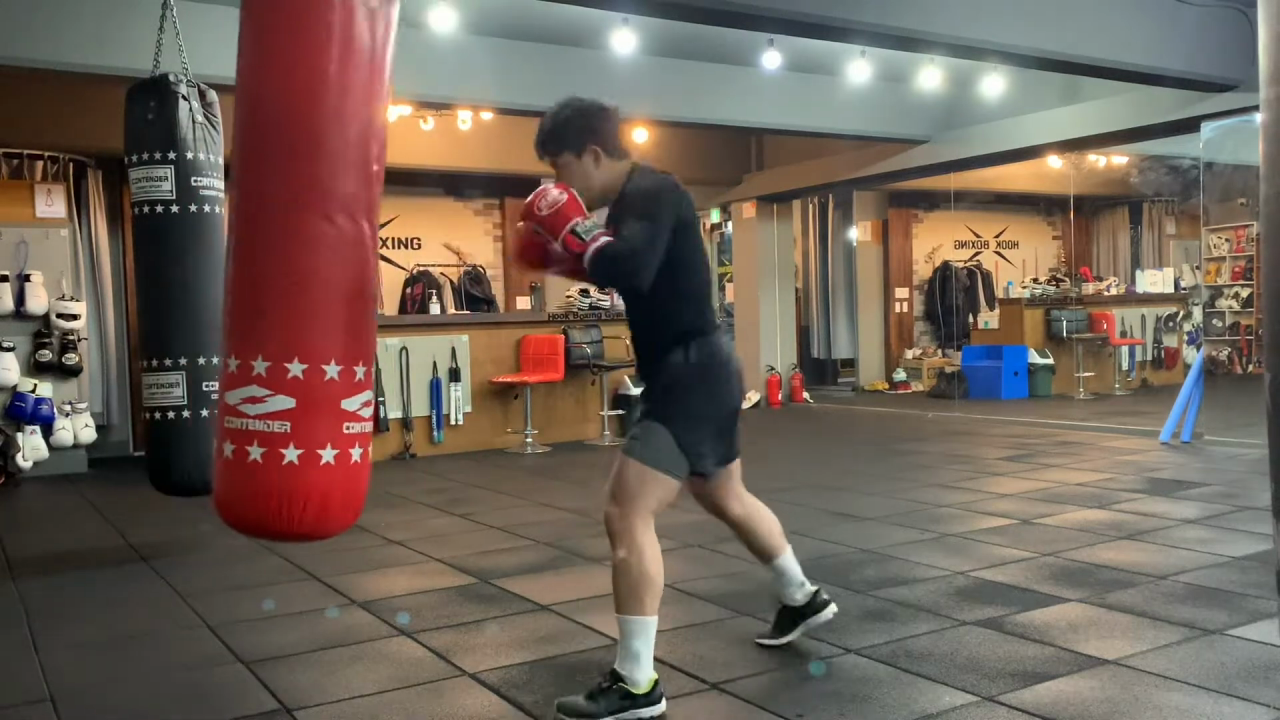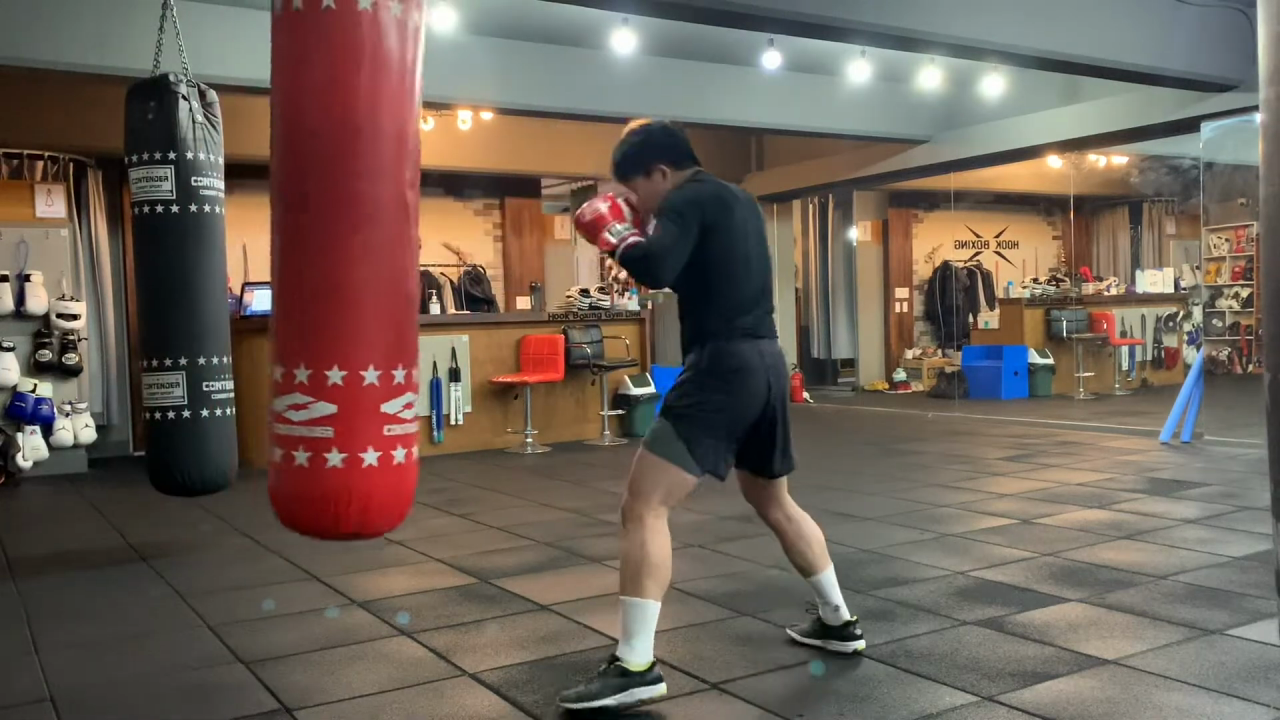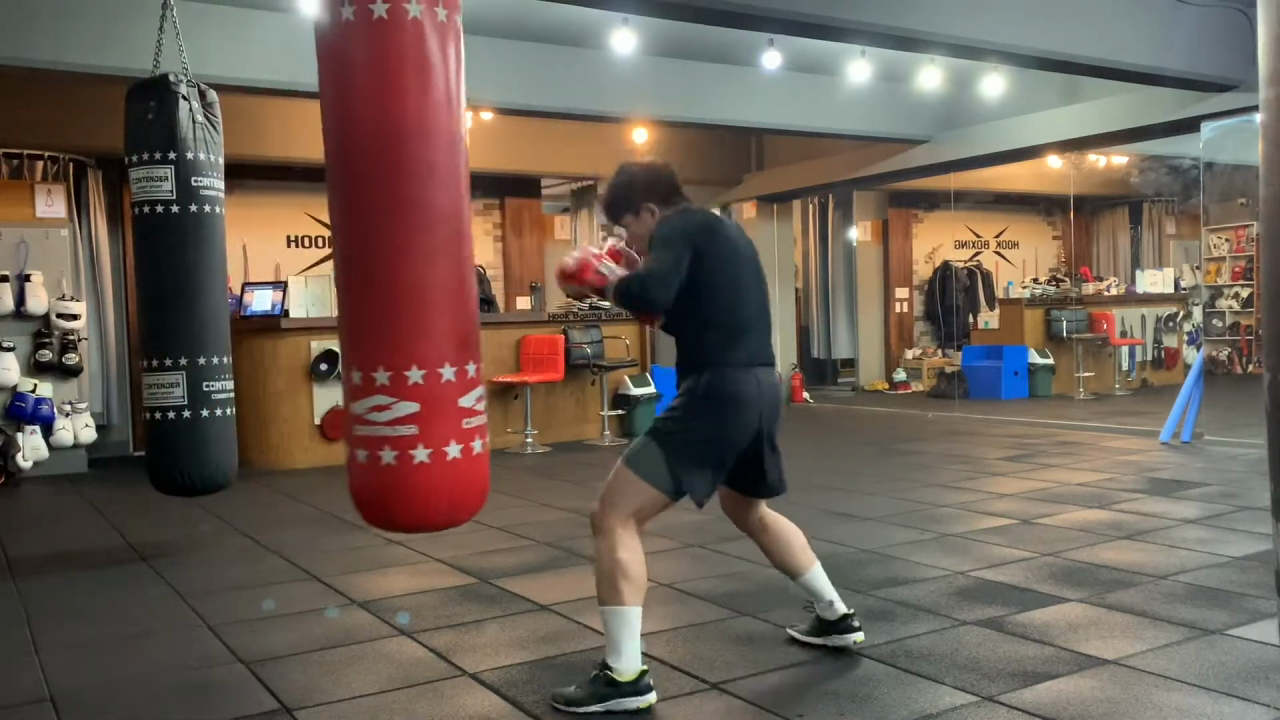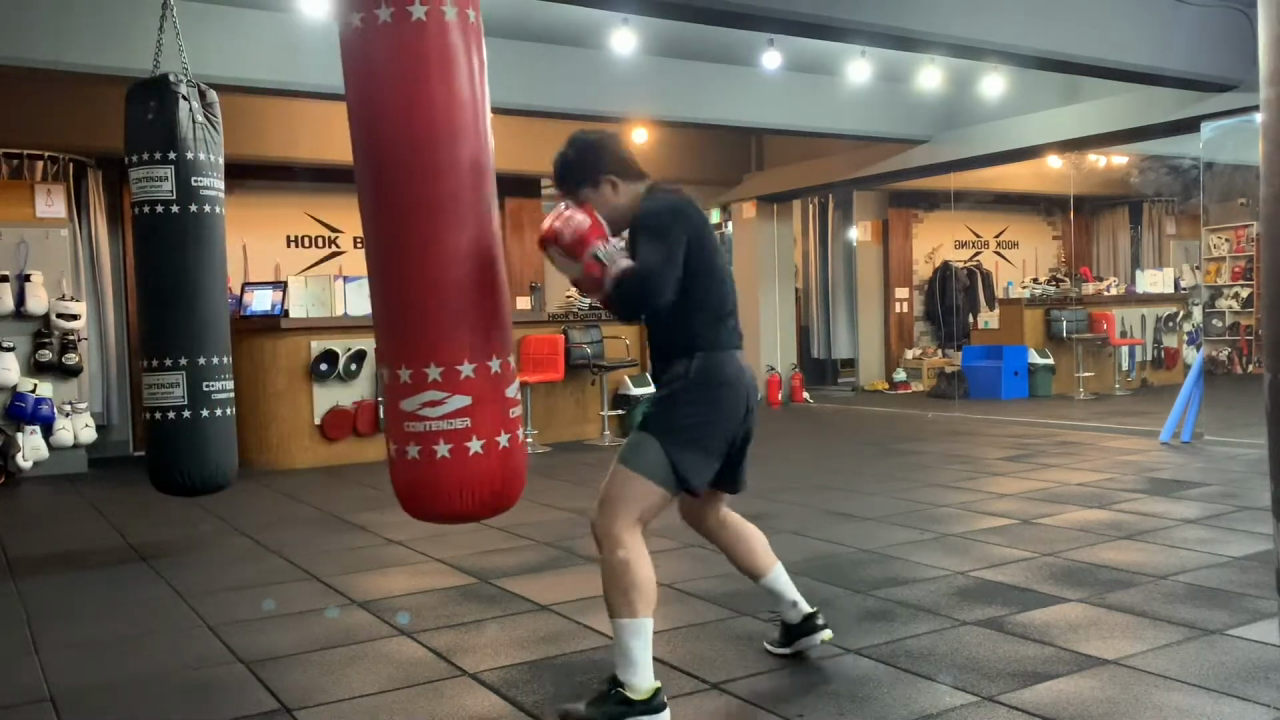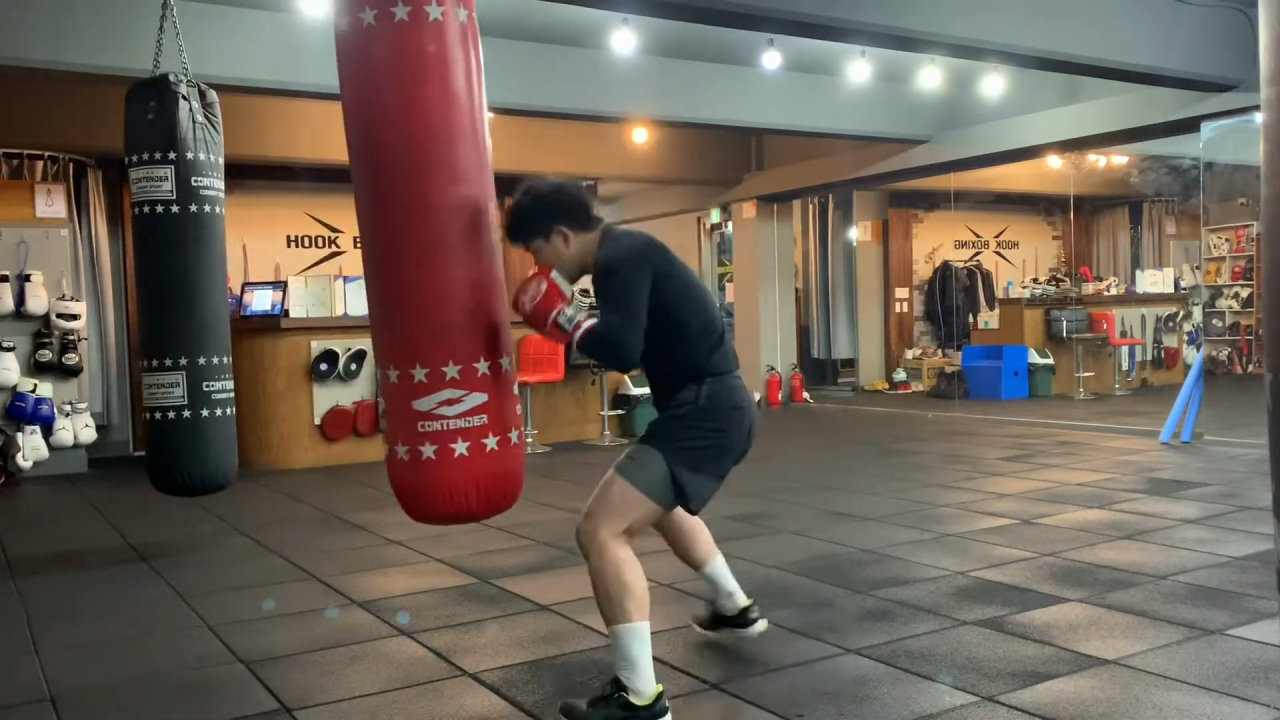
dt=0.3s
person 1, frame 1
left shoulder: (644, 192)
right shoulder: (639, 199)
left elbow: (628, 273)
right elbow: (600, 261)
left wrist: (569, 229)
right wrist: (554, 245)
left hip: (689, 376)
right hip: (686, 370)
left knee: (626, 516)
right knee: (723, 498)
right ankle: (803, 599)
person 1, frame 2
left shoulder: (689, 197)
right shoulder: (739, 202)
left elbow: (657, 271)
left wrist: (611, 233)
right wrist: (642, 237)
left hip: (721, 367)
right hip: (764, 363)
left knee: (642, 506)
right knee: (772, 501)
left ankle: (635, 665)
right ankle: (838, 621)
person 1, frame 3
left shoulder: (679, 228)
right shoulder: (727, 234)
left elbow: (651, 293)
left wrist: (603, 279)
right wrist: (642, 297)
left hip: (716, 394)
right hip: (760, 389)
left knee: (613, 518)
right knee: (749, 511)
left ankle: (624, 674)
right ankle: (836, 616)
person 1, frame 4
left shoulder: (663, 210)
right shoulder: (650, 219)
left elbow: (653, 293)
right elbow: (631, 305)
left wrist: (594, 253)
right wrist: (590, 263)
left hip: (701, 385)
right hip: (715, 385)
left knee: (614, 521)
right knee: (707, 514)
right ankle: (801, 617)
person 1, frame 5
left shoulder: (622, 255)
right shoulder: (621, 251)
left elbow: (620, 348)
right elbow: (631, 342)
left wrist: (561, 317)
right wrist: (569, 322)
left hip: (708, 409)
right hip: (713, 406)
left knee: (601, 531)
right knee: (661, 509)
right ankle: (734, 606)
